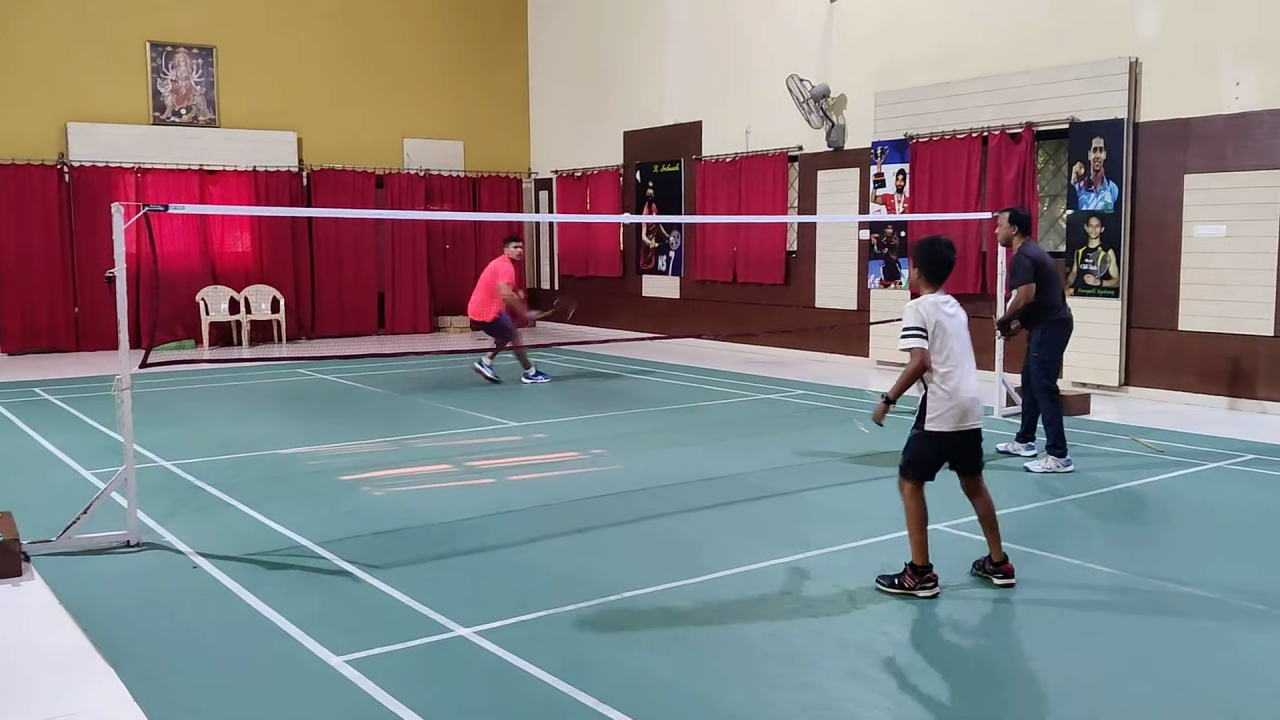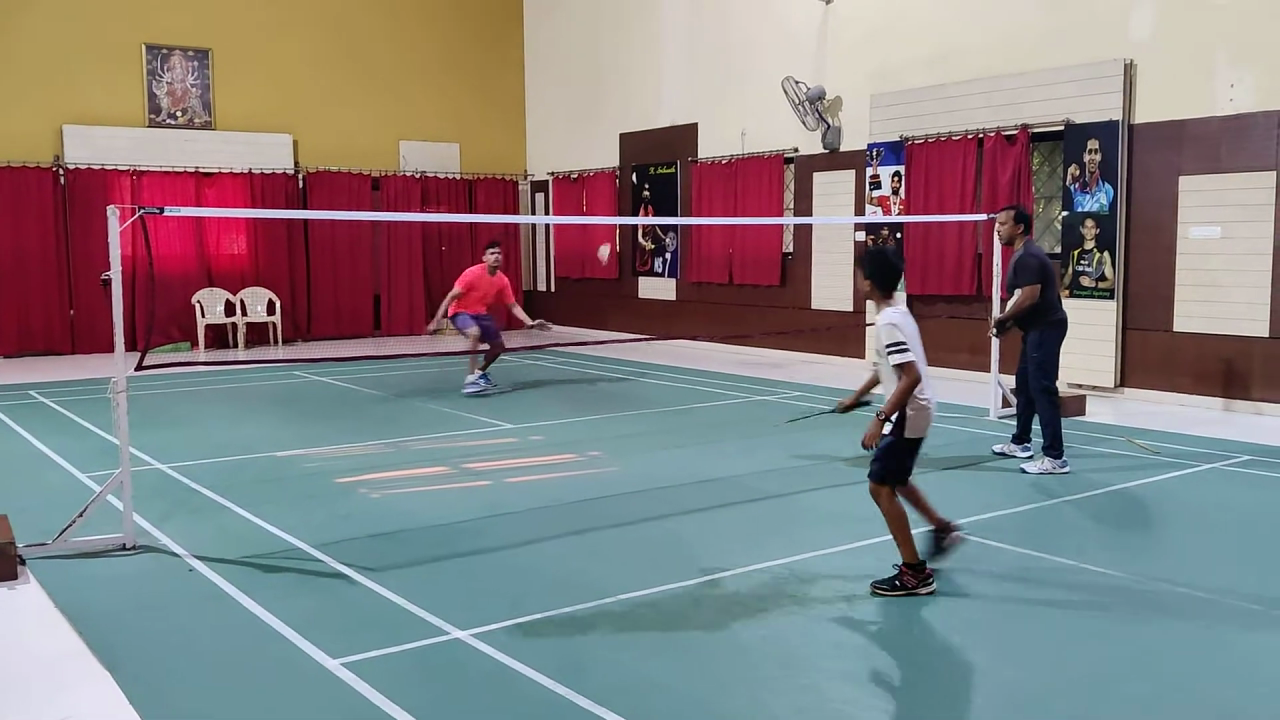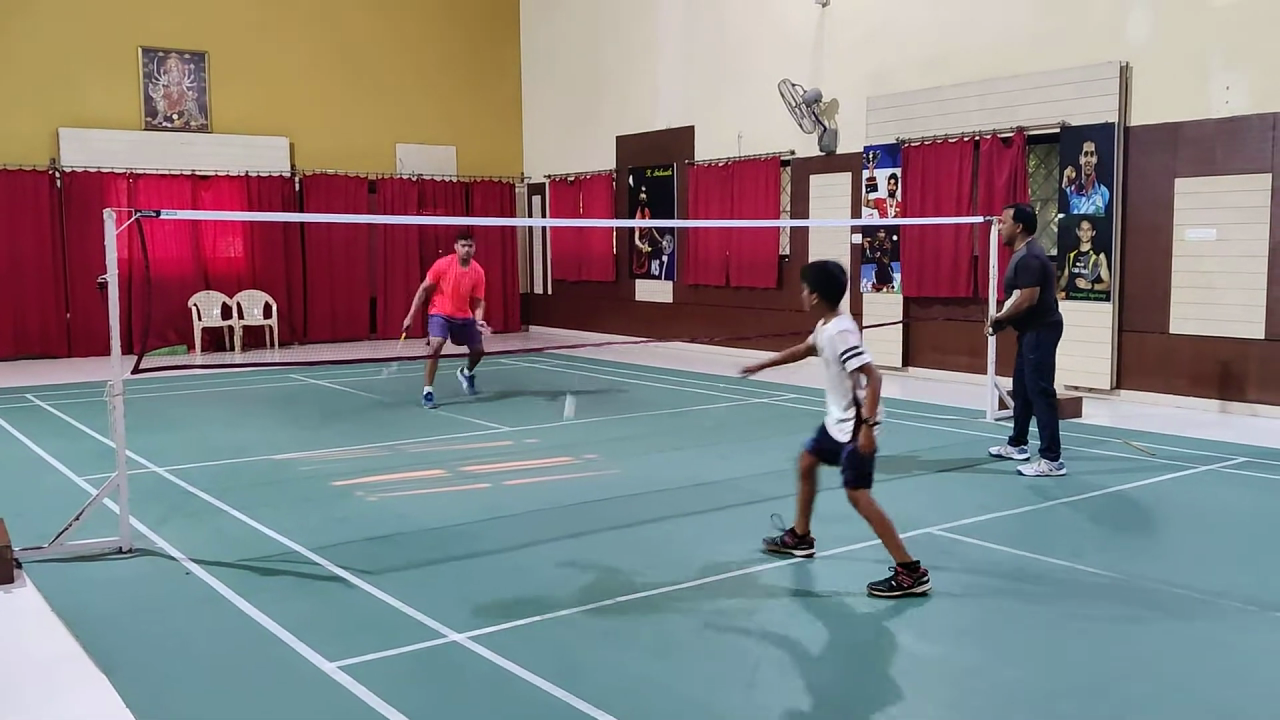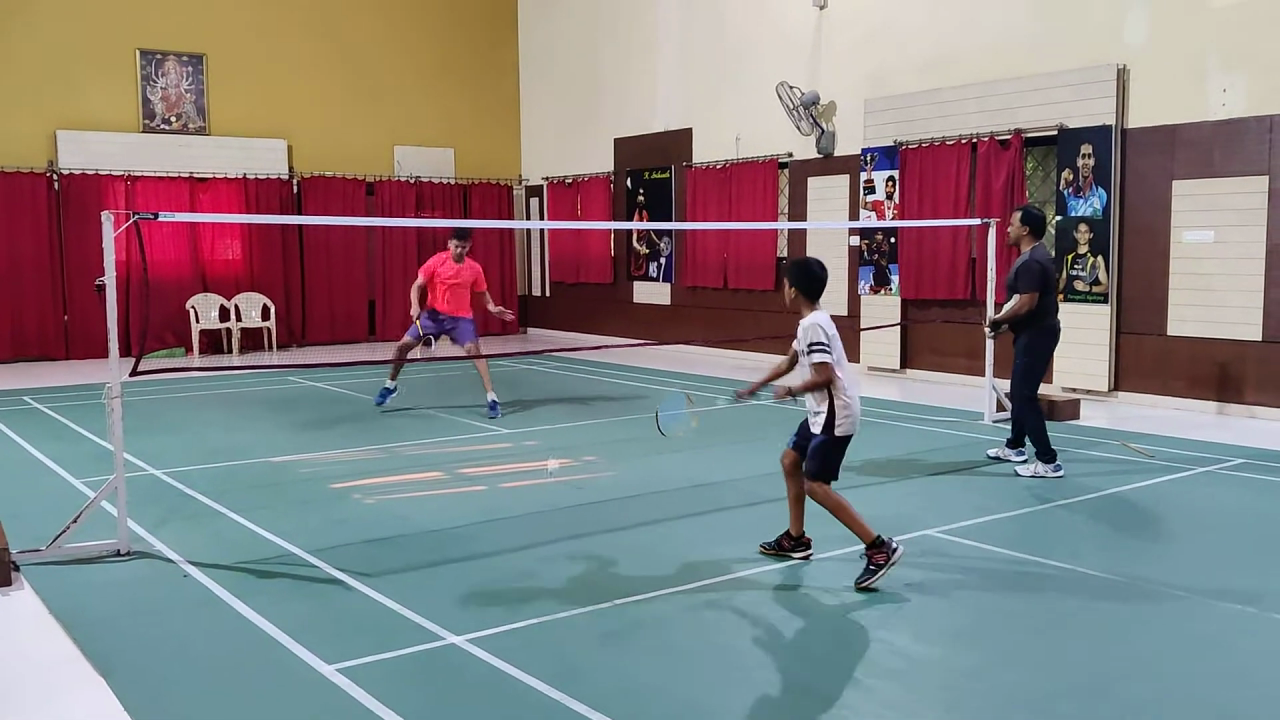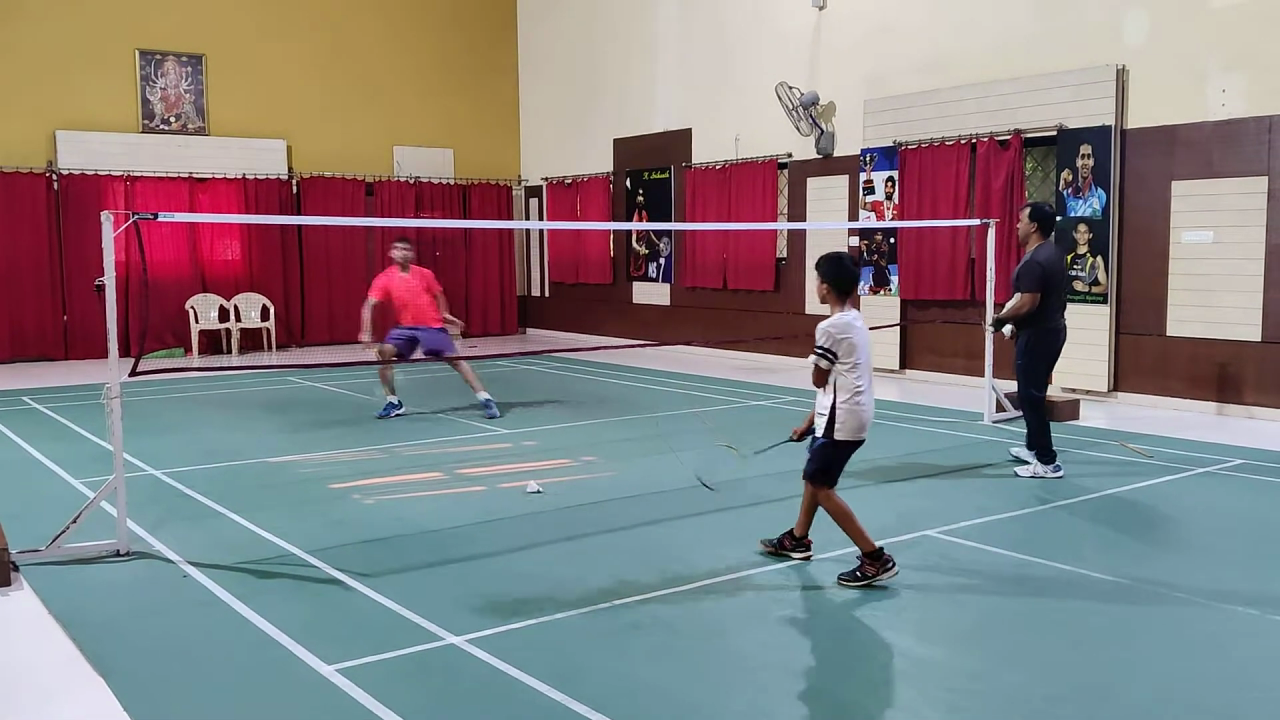
dt=0.3s
person 1, frame 1
left shoulder: (917, 308)
right shoulder: (954, 307)
left elbow: (918, 363)
left wrist: (887, 400)
left hip: (940, 412)
right hip: (970, 409)
left knee: (909, 484)
right knee: (973, 483)
left ankle: (920, 573)
right ankle: (998, 563)
person 1, frame 2
left shoulder: (888, 322)
right shoulder: (897, 312)
left elbow: (912, 376)
left wrist: (881, 418)
right wrist: (857, 395)
left hip: (906, 415)
right hip: (908, 412)
left knee: (880, 487)
right knee: (892, 478)
left ankle: (914, 572)
right ankle: (941, 527)
person 1, frame 3
left shoulder: (841, 332)
right shoulder: (827, 327)
left elbow: (873, 376)
right elbow: (802, 349)
left wrist: (867, 424)
right wrist: (760, 365)
left hip: (854, 424)
right hip: (838, 420)
left knee: (859, 495)
right knee: (805, 464)
left ankle: (910, 572)
right ankle: (800, 536)
person 1, frame 4
left shoulder: (813, 325)
right shoulder: (810, 323)
left elbow: (823, 377)
right elbow: (789, 362)
left wrist: (790, 391)
right wrist: (757, 386)
left hip: (834, 416)
right hip: (822, 414)
left knee: (817, 486)
right knee: (790, 462)
left ankle: (879, 547)
right ankle: (796, 539)
person 1, frame 5
left shoulder: (830, 328)
right shoulder: (855, 320)
left elbow: (819, 380)
left wrist: (815, 363)
right wrist: (810, 422)
left hip: (842, 421)
right hip: (853, 416)
left knee: (821, 488)
right knee: (816, 477)
left ankle: (875, 559)
right ankle: (796, 539)
person 2, frame 1
left shoulder: (1022, 257)
right shoulder: (1030, 252)
left elbow: (1025, 297)
left wrist: (1004, 320)
right wrist: (1017, 324)
left hip: (1050, 328)
right hip: (1046, 326)
left knee: (1044, 388)
right knee: (1030, 383)
left ankle: (1058, 456)
right ankle: (1025, 441)
person 2, frame 2
left shoulder: (1027, 256)
right shoulder: (1024, 254)
left elbow: (1029, 298)
left wrist: (1001, 319)
right wrist: (1008, 322)
left hip: (1045, 329)
right hip: (1037, 329)
left knee: (1042, 390)
right knee: (1024, 385)
left ankle: (1054, 457)
right ankle: (1020, 442)
person 2, frame 3
left shoulder: (1029, 258)
right shoulder: (1024, 254)
left elbow: (1028, 299)
left wrist: (999, 318)
right wrist: (1003, 320)
left hip: (1040, 331)
right hip: (1032, 331)
left knee: (1040, 392)
right knee: (1022, 388)
left ankle: (1051, 460)
right ankle: (1017, 444)
person 2, frame 4
left shoulder: (1032, 262)
right shoulder: (1033, 256)
left elbow: (1026, 305)
left wrist: (997, 320)
right wrist: (1005, 324)
left hip: (1035, 336)
right hip: (1034, 334)
left knee: (1025, 396)
right knee: (1020, 393)
left ankle: (1048, 461)
right ankle: (1015, 446)
person 2, frame 5
left shoulder: (1034, 262)
right shoulder: (1053, 254)
left elbow: (1027, 304)
left wrist: (1000, 317)
right wrist: (1011, 317)
left hip: (1036, 336)
right hip: (1052, 331)
left knee: (1030, 398)
right knee: (1036, 394)
left ankle: (1047, 463)
right ankle: (1035, 447)
person 3, frame 1
left shoulder: (508, 266)
right shoulder: (505, 266)
right elbow: (506, 294)
left wrist: (516, 297)
right wrist: (523, 312)
left hip: (478, 310)
right hip: (486, 312)
left knee: (507, 336)
right knee: (515, 335)
left ankle: (485, 362)
right ankle: (530, 373)
person 3, frame 2
left shoulder: (502, 281)
right shoulder: (472, 273)
left elbow: (513, 306)
right elbow: (451, 296)
left wrist: (530, 323)
right wrist: (437, 319)
left hip: (480, 314)
right hip: (461, 312)
left knee: (499, 346)
right knee: (475, 334)
left ankle: (479, 373)
right ankle: (471, 379)
person 3, frame 3
left shoulder: (478, 272)
right shoulder: (442, 265)
left elbow: (479, 301)
right elbow: (423, 289)
left wrist: (479, 320)
right wrist: (410, 315)
left hip: (464, 317)
right hip: (439, 314)
left knee: (478, 351)
right knee: (436, 346)
left ankle: (466, 372)
right ankle: (427, 392)
person 3, frame 4
left shoulder: (475, 269)
right shoulder: (435, 262)
left elbow: (483, 293)
right elbow: (417, 286)
left wrist: (493, 309)
right wrist: (415, 306)
left hip: (461, 317)
right hip: (434, 314)
left knee: (473, 350)
right knee: (404, 345)
left ankle: (492, 398)
right ankle: (391, 386)
person 3, frame 5
left shoulder: (425, 275)
right shoulder: (384, 279)
left elbow: (439, 295)
right elbow: (369, 306)
left wrist: (445, 314)
right wrist: (367, 331)
left hip: (433, 326)
right hip: (405, 328)
left knee: (454, 359)
right knee: (384, 352)
left ankle: (485, 398)
right ankle: (393, 402)
